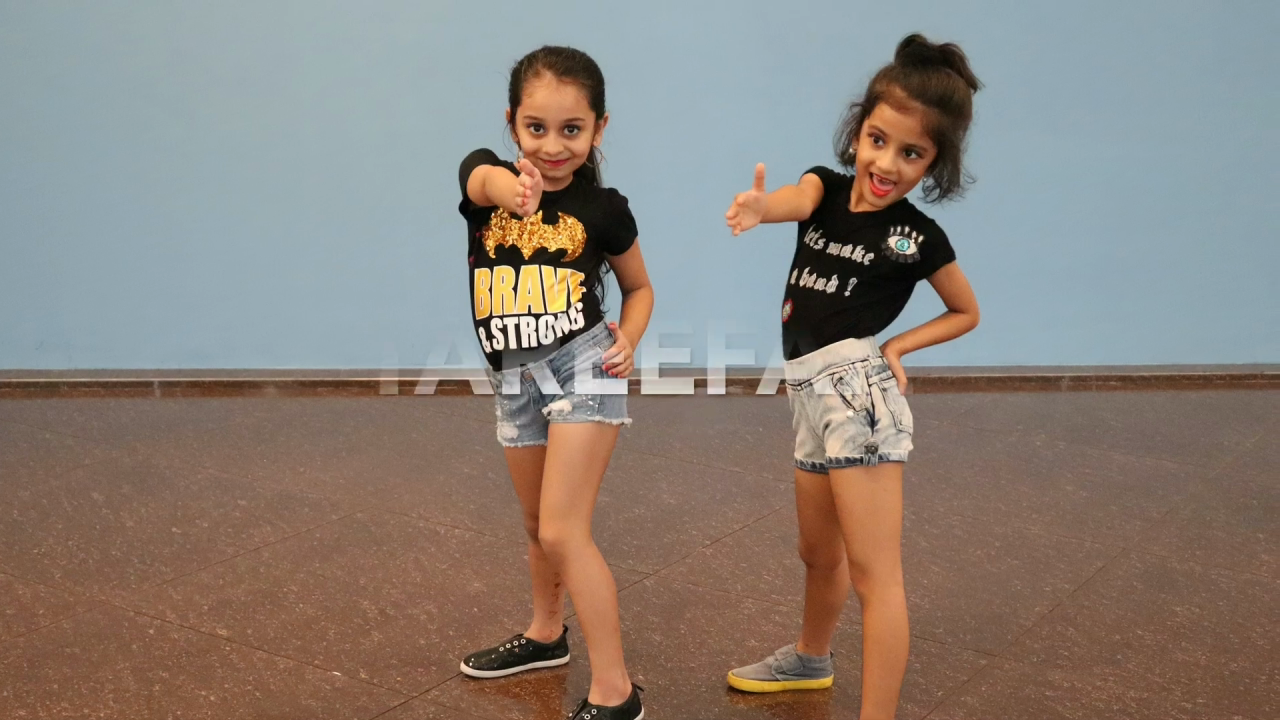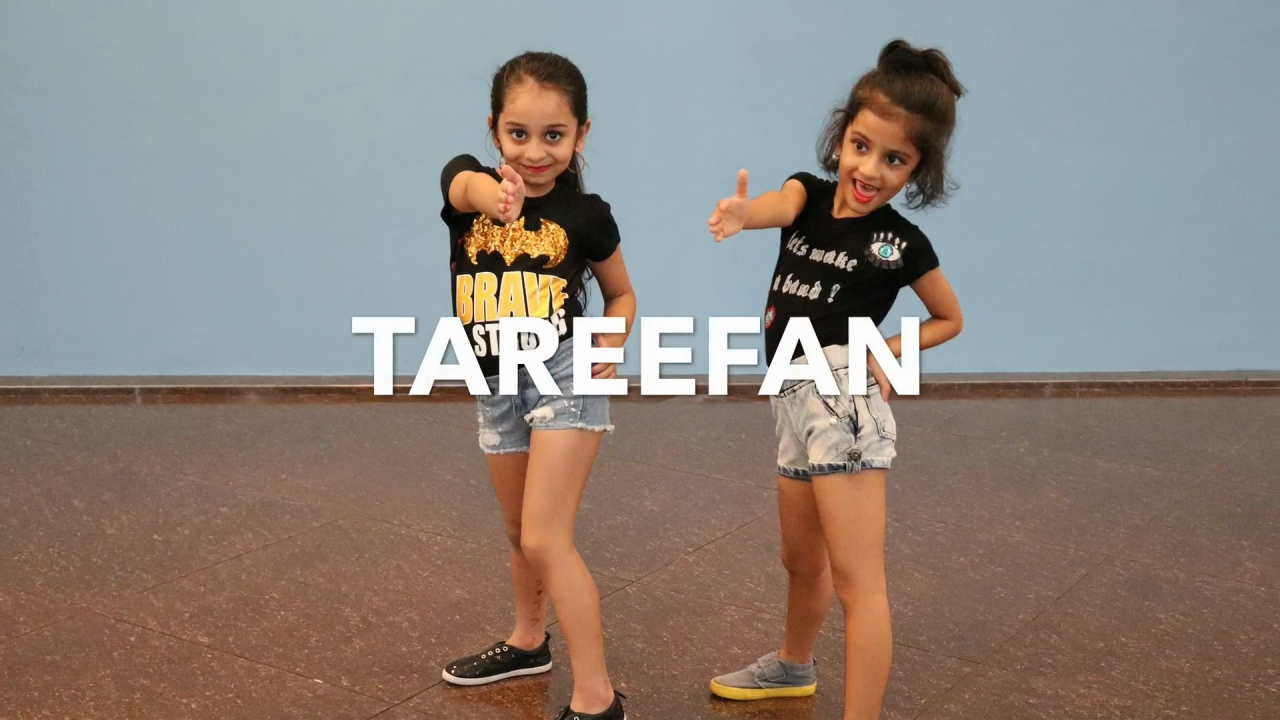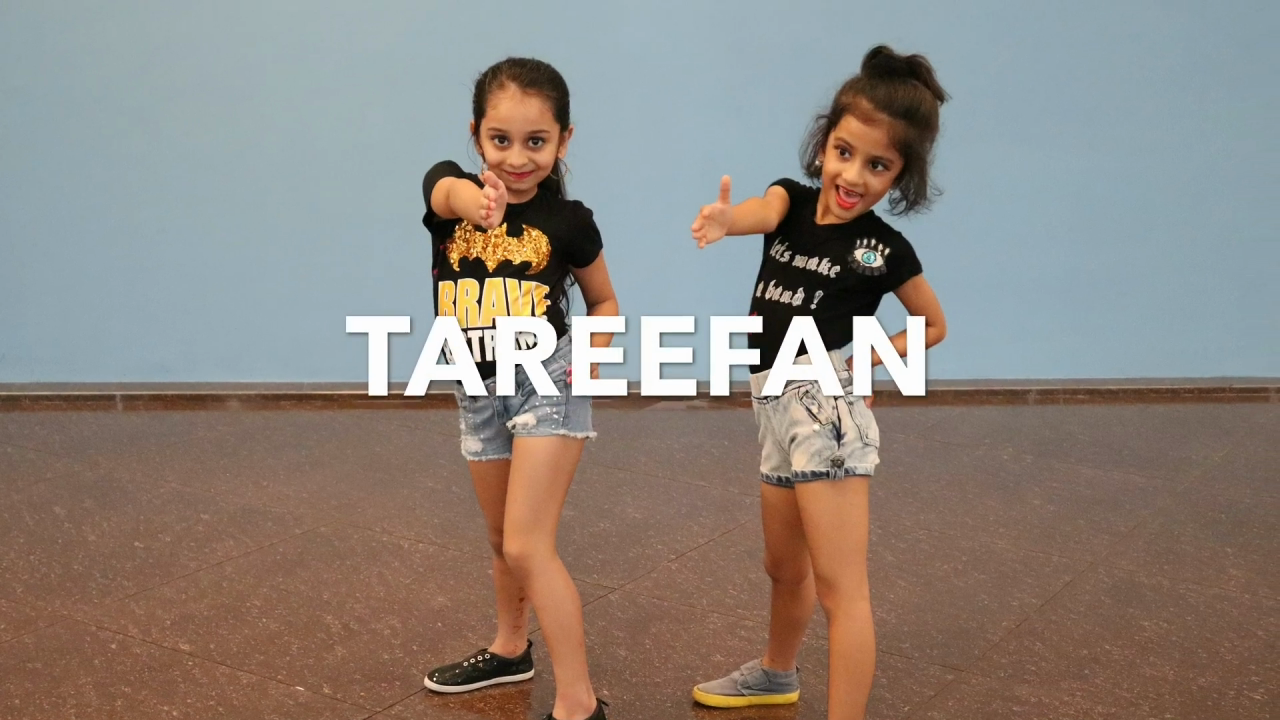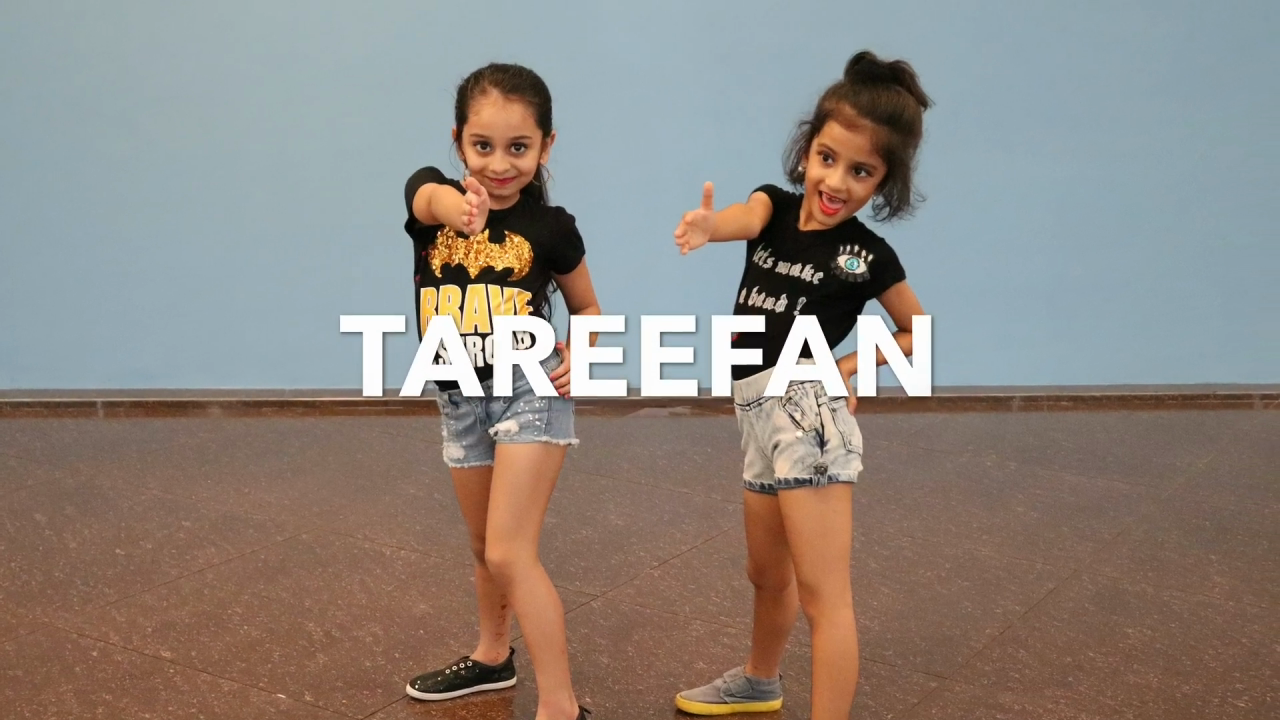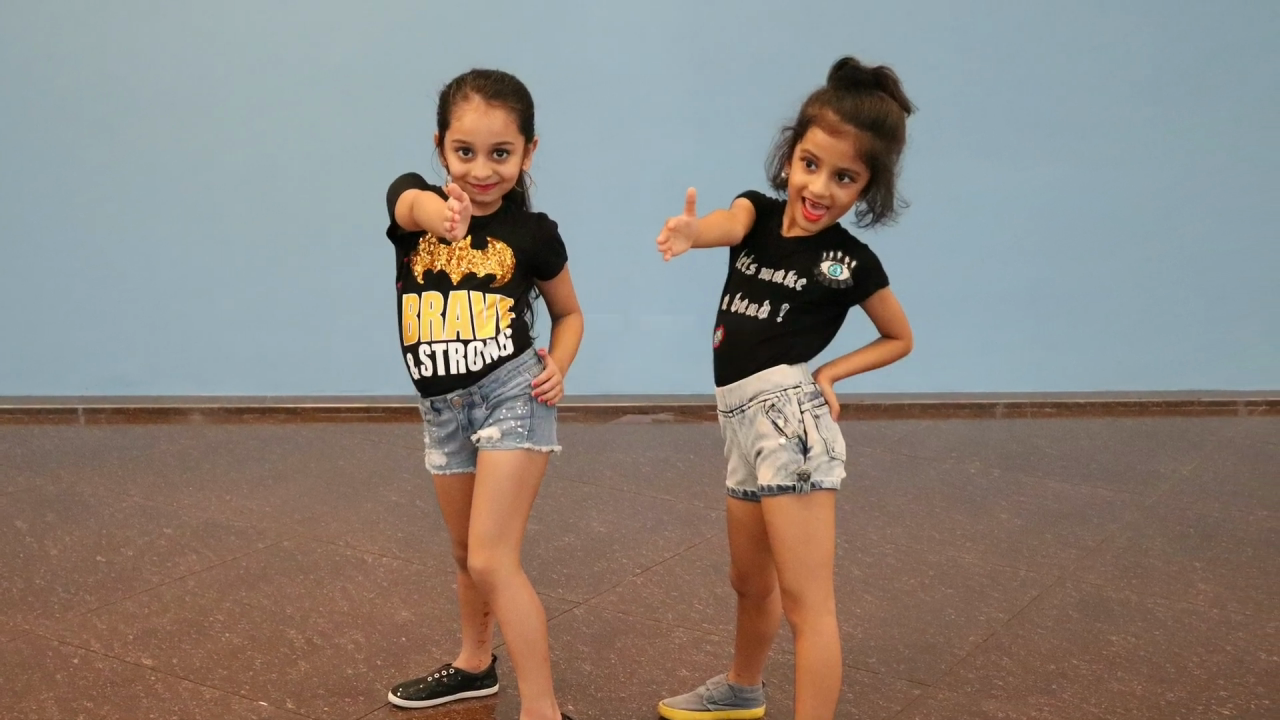
dt=0.5s
person 1, frame 1
left shoulder: (918, 237)
right shoulder: (825, 186)
left elbow: (967, 312)
right elbow: (795, 200)
left wrist: (897, 347)
right wrist: (760, 206)
left hip: (857, 388)
right hip: (811, 392)
left knee: (873, 574)
right knee: (818, 551)
right ankle: (810, 659)
person 1, frame 2
left shoulder: (902, 243)
right shoulder: (809, 192)
left elbow: (949, 319)
right elbow: (780, 204)
left wrist: (881, 353)
right wrist: (742, 212)
left hip: (842, 396)
right hip: (794, 398)
left knee: (857, 580)
right knee: (802, 558)
right ankle: (793, 665)
person 1, frame 3
left shoulder: (886, 250)
right shoulder: (792, 198)
left elbow: (934, 325)
right elbow: (762, 212)
left wrist: (865, 359)
right wrist: (725, 218)
left hip: (823, 401)
right hip: (776, 404)
left knee: (840, 588)
right knee: (785, 566)
person 1, frame 4
left shoulder: (869, 255)
right shoulder: (775, 204)
left elbow: (915, 331)
right elbow: (745, 216)
left wrist: (847, 367)
right wrist: (707, 224)
left hip: (806, 408)
right hip: (759, 411)
left knee: (823, 594)
right knee: (768, 571)
person 1, frame 5
left shoulder: (852, 263)
right shoulder: (758, 211)
left elbow: (900, 339)
right elbow: (725, 225)
left wrist: (829, 373)
right wrist: (690, 231)
left hip: (789, 414)
right hip: (743, 418)
left knee: (806, 601)
right knee: (750, 581)
person 2, frame 1
left shoulder: (604, 207)
right shoulder: (486, 175)
left elbow: (639, 287)
right elbow: (486, 182)
left wrist: (627, 340)
right wrist: (513, 190)
left hip: (582, 367)
right hip: (514, 379)
left knee: (563, 532)
right knee: (536, 526)
right ankle: (545, 633)
person 2, frame 2
left shoulder: (585, 213)
right shoulder: (469, 180)
left elbow: (621, 293)
right elbow: (468, 187)
left wrist: (611, 347)
right wrist: (497, 195)
left hip: (563, 374)
right hip: (495, 385)
left knee: (545, 538)
right knee: (518, 531)
right ankle: (527, 641)
person 2, frame 3
left shoulder: (568, 220)
right shoulder: (450, 186)
left elbow: (603, 301)
right elbow: (450, 195)
left wrist: (592, 354)
right wrist: (477, 203)
left hip: (546, 381)
right hip: (477, 392)
left knee: (528, 546)
right knee: (502, 540)
right ankle: (509, 648)
person 2, frame 4
left shoulder: (550, 226)
right shoulder: (432, 193)
left elbow: (586, 306)
right elbow: (432, 198)
left wrist: (574, 360)
right wrist: (459, 208)
left hip: (529, 388)
right hip: (459, 399)
left knee: (509, 553)
right knee: (483, 546)
right ankle: (491, 655)
person 2, frame 5
left shoulder: (533, 232)
right shoulder: (413, 197)
left elbow: (569, 314)
right elbow: (414, 208)
left wrist: (558, 365)
right wrist: (441, 215)
left hip: (512, 394)
right hip: (442, 406)
left knee: (492, 559)
right knee: (466, 553)
right ankle: (474, 663)
